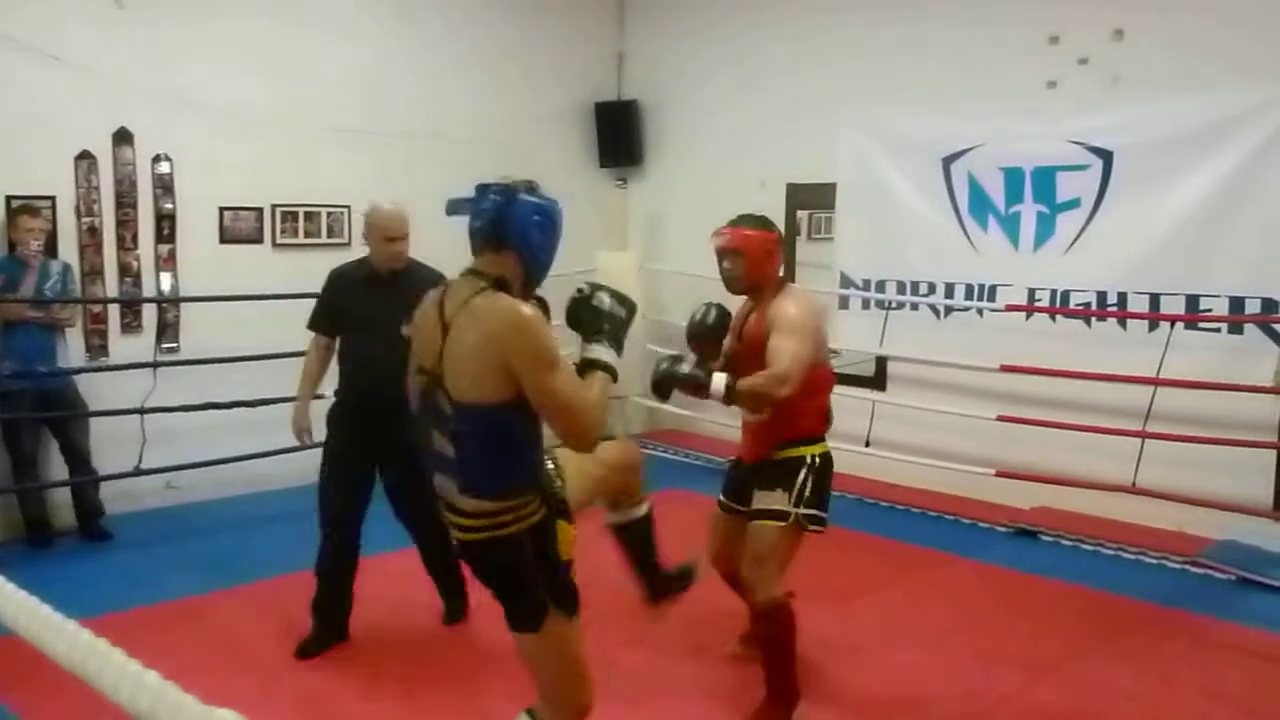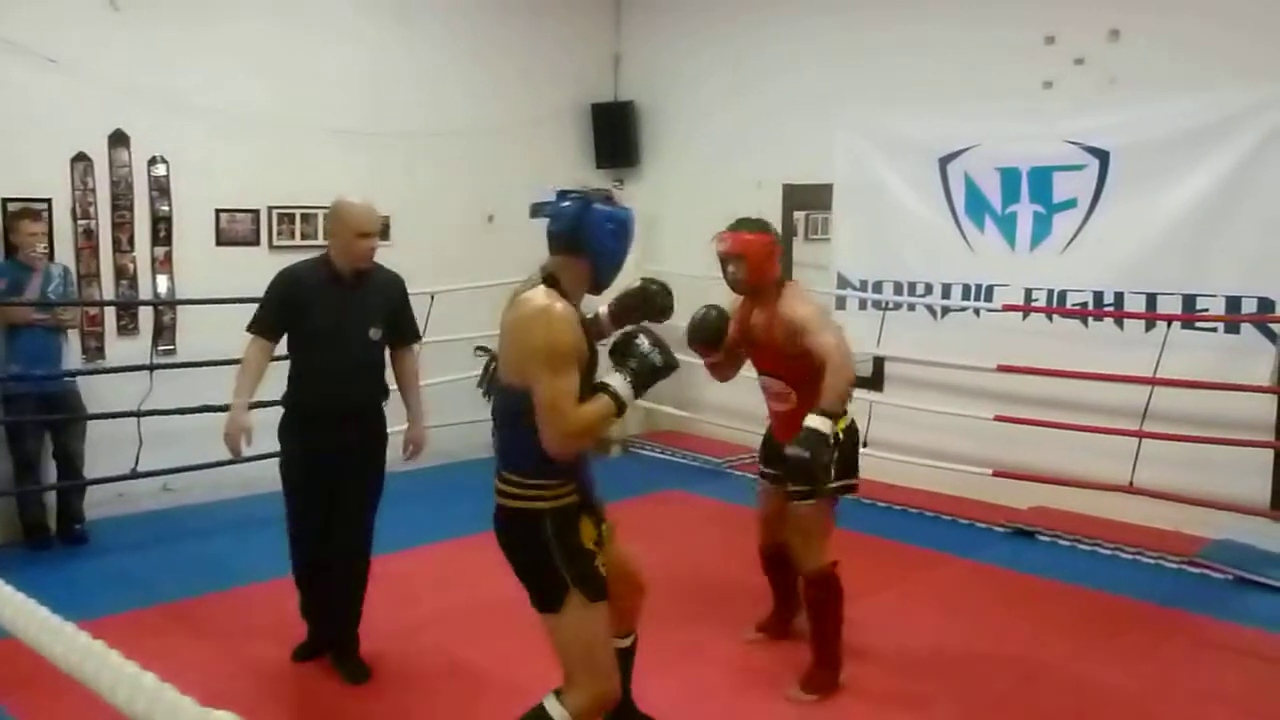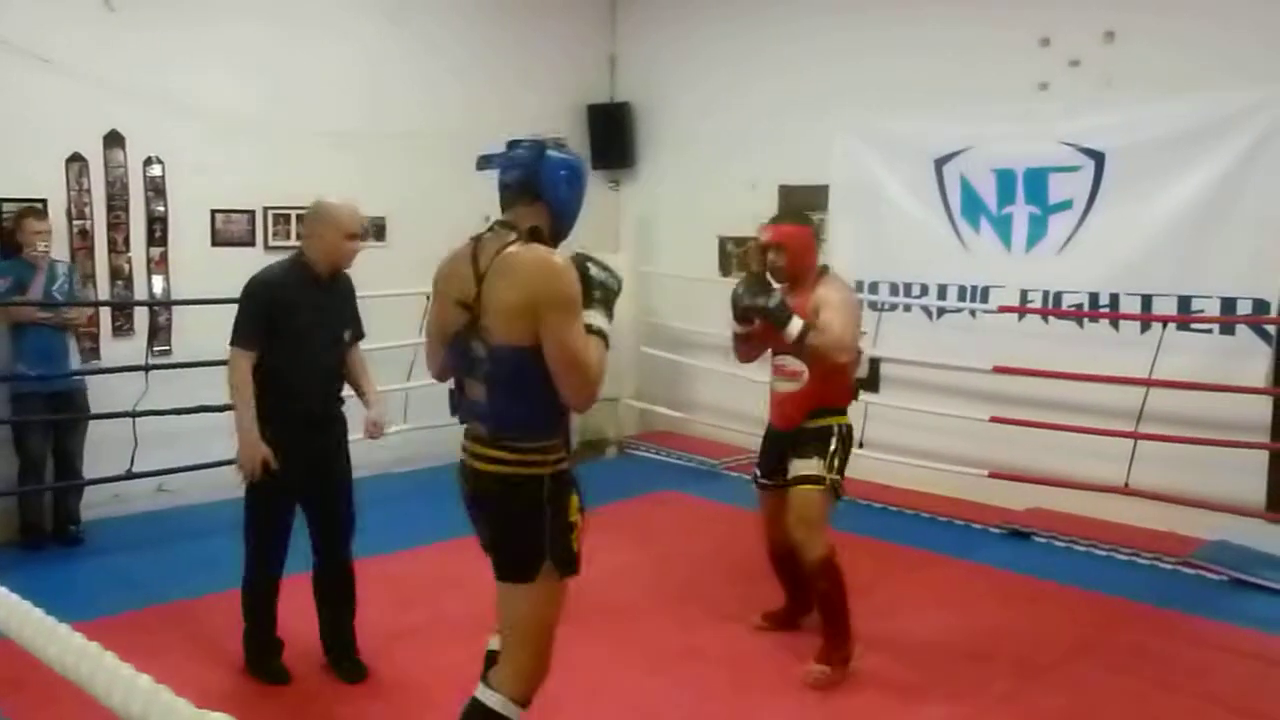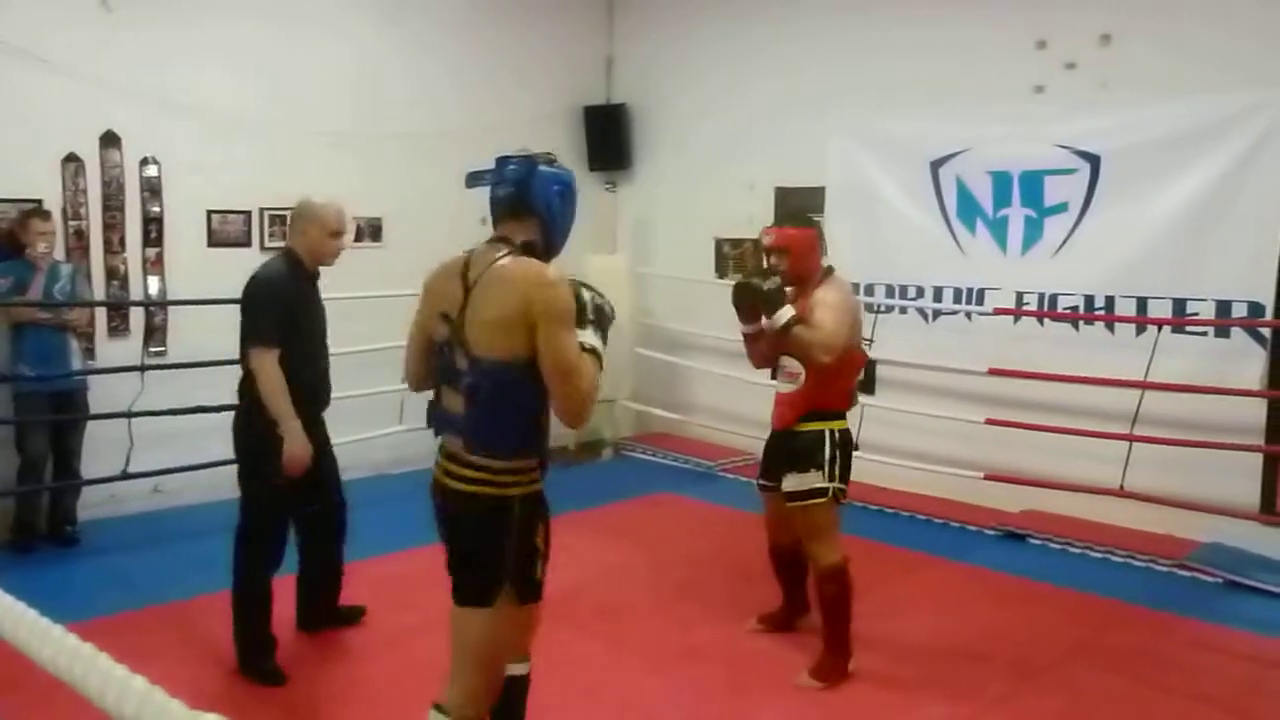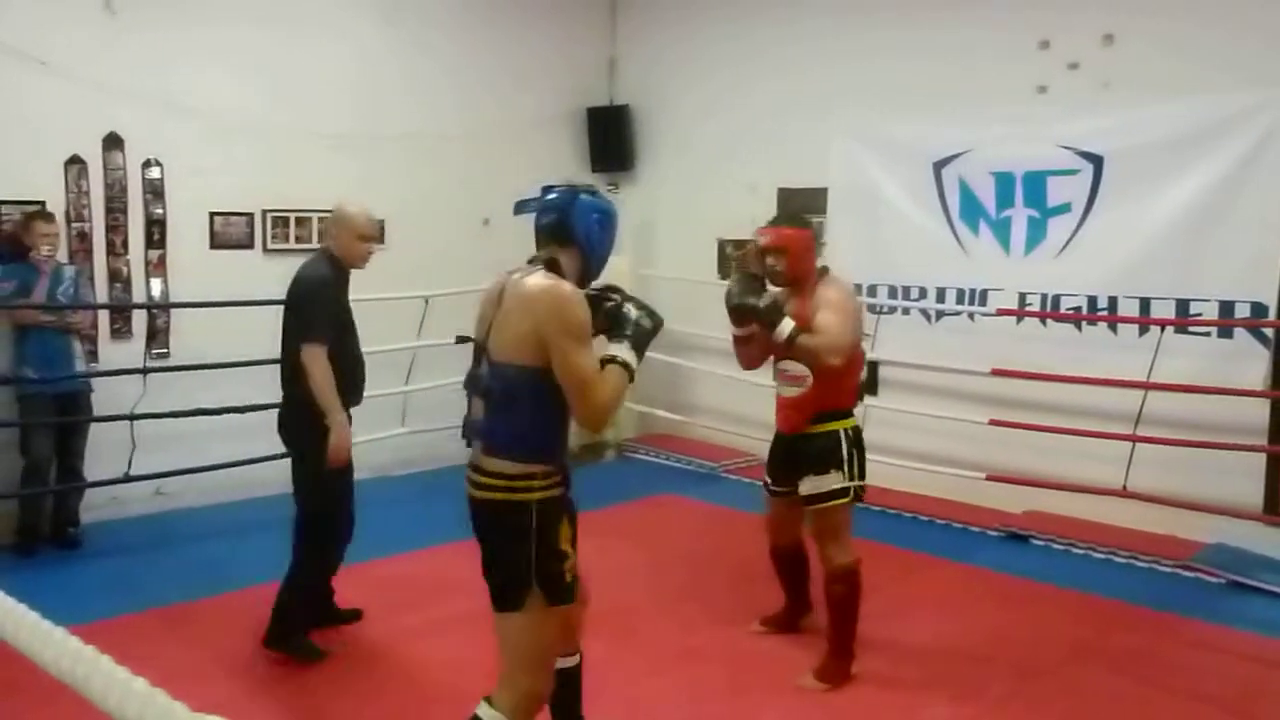
dt=0.4s
person 1, frame 1
left shoulder: (432, 307)
right shoulder: (513, 320)
right elbow: (583, 433)
right wrist: (603, 343)
left hip: (470, 508)
right hip: (509, 527)
person 1, frame 2
left shoulder: (537, 299)
right shoulder: (550, 316)
right elbow: (563, 437)
left wrist: (613, 317)
right wrist: (626, 376)
left hip: (555, 497)
right hip: (541, 512)
left knee: (626, 585)
person 1, frame 3
left shoulder: (456, 264)
right shoulder: (547, 268)
left elbow: (440, 364)
right elbow: (580, 392)
right wrist: (595, 310)
left hip: (482, 466)
right hip: (531, 476)
left knee: (522, 626)
right knee: (523, 664)
person 1, frame 4
left shoulder: (445, 277)
right shoulder: (542, 284)
left elbow: (418, 375)
right elbow: (575, 408)
right wrist: (591, 331)
left hip: (454, 480)
right hip: (502, 494)
left knee: (515, 630)
person 1, frame 5
left shoulder: (504, 291)
right shoulder: (559, 297)
right elbow: (593, 413)
right wrist: (627, 341)
left hip: (494, 487)
right hip: (524, 498)
left knee: (566, 612)
person 2, frame 1
left shoulder: (792, 311)
right shoulder: (747, 311)
left elbow: (781, 384)
right elbow: (728, 377)
left wrist: (705, 382)
right wrist: (704, 350)
left hip: (796, 459)
right hip: (755, 455)
left knee: (760, 576)
right knee: (724, 555)
right ankle: (768, 622)
person 2, frame 2
left shoulder: (797, 309)
right shoulder: (744, 308)
left elbow: (841, 363)
right elbow: (725, 371)
left wrist: (815, 432)
right wrist: (708, 346)
left hip: (822, 436)
right hip: (783, 433)
left knee: (808, 548)
right knee: (769, 530)
left ankle: (826, 663)
right ankle: (784, 612)
person 2, frame 3
left shoulder: (832, 294)
right shoulder: (778, 295)
left elbow: (841, 352)
right elbow: (746, 355)
left wrist: (786, 322)
right wrist: (744, 318)
left hip: (822, 430)
right hip: (780, 429)
left knee: (805, 532)
right knee: (775, 528)
left ankle: (837, 644)
right ankle: (798, 604)
person 2, frame 4
left shoulder: (833, 296)
right shoulder: (793, 296)
left elbow: (823, 352)
right elbow: (763, 359)
left wrist: (778, 312)
right wrist: (752, 318)
left hip: (820, 435)
right hip: (786, 430)
left knee: (820, 542)
right knee: (778, 528)
left ankle: (837, 654)
right ankle: (793, 607)
person 2, frame 5
left shoulder: (834, 296)
right shoulder: (782, 298)
left elbow: (832, 355)
right elbow: (750, 360)
left wrist: (777, 323)
right wrist: (743, 320)
left hip: (829, 436)
right hip: (790, 433)
left knee: (833, 544)
right knee: (780, 529)
left ankle: (840, 656)
right ankle: (796, 608)
person 3, frame 1
left shoulder: (431, 285)
right shoulder: (342, 281)
right elbow: (322, 343)
right wrist: (302, 402)
left hip: (406, 420)
right hip: (350, 418)
left knee: (421, 513)
right knee: (338, 521)
left ankle: (454, 592)
right ankle: (330, 622)
person 3, frame 2
left shoulder: (389, 286)
right shoulder: (295, 282)
left elbow: (403, 354)
right elbow: (261, 344)
left wrist: (416, 418)
right wrist: (239, 407)
left hip: (364, 429)
right hip: (304, 427)
left knee: (352, 539)
right knee: (307, 536)
left ankle: (345, 642)
right ankle: (319, 628)
person 3, frame 3
left shoulder: (342, 287)
right shoulder: (269, 287)
right elbow: (242, 362)
left wrist: (371, 402)
right wrist: (247, 435)
left hip: (326, 430)
right hip: (275, 436)
left knee: (335, 541)
right knee: (267, 546)
left ankle: (341, 646)
right ankle: (260, 649)
person 3, frame 4
left shoulder: (306, 279)
right shoulder: (270, 283)
right elbow: (263, 361)
right wrist: (290, 432)
left hip: (306, 425)
right hip: (271, 433)
left knee: (328, 518)
right knee: (263, 540)
left ankle: (318, 609)
right ankle: (253, 649)
person 3, frame 5
left shoulder: (327, 277)
right shoulder: (319, 281)
right elbow: (313, 356)
left wrist: (336, 419)
right wrist: (337, 423)
left hip: (316, 417)
right hip: (313, 420)
left knee: (323, 515)
right knee: (329, 520)
left ankle: (316, 605)
right ankle: (287, 626)
person 4, frame 1
left shoulder: (60, 269)
left elbow: (71, 317)
left wrist: (28, 313)
right wrist: (31, 270)
left hip: (55, 374)
left knee: (79, 449)
left ankle: (90, 518)
right ankle: (37, 526)
person 4, frame 2
left shoulder: (61, 272)
left elbow: (74, 318)
left wrist: (33, 316)
right wrist: (35, 272)
left hip: (60, 378)
left knee: (72, 455)
left ankle: (71, 522)
right ankle: (35, 528)
person 4, frame 3
left shoulder: (66, 270)
left elbow: (80, 316)
left wrist: (39, 315)
right wrist: (39, 271)
left hip: (68, 378)
right hip: (29, 381)
left knee: (70, 457)
right knee: (33, 459)
left ankle: (67, 523)
right ankle: (32, 528)
person 4, frame 4
left shoulder: (70, 271)
left elbow: (82, 318)
left wrist: (39, 315)
right wrist: (39, 270)
left hip: (70, 378)
right hip: (30, 380)
left knee: (69, 457)
right knee: (33, 457)
left ankle: (63, 523)
person 4, frame 5
left shoulder: (73, 274)
left elbow: (85, 320)
left wrist: (44, 317)
right wrist: (51, 290)
left hip: (73, 379)
right hip: (34, 382)
left knee: (72, 459)
right knee: (38, 459)
left ankle: (66, 525)
right ankle: (29, 531)
